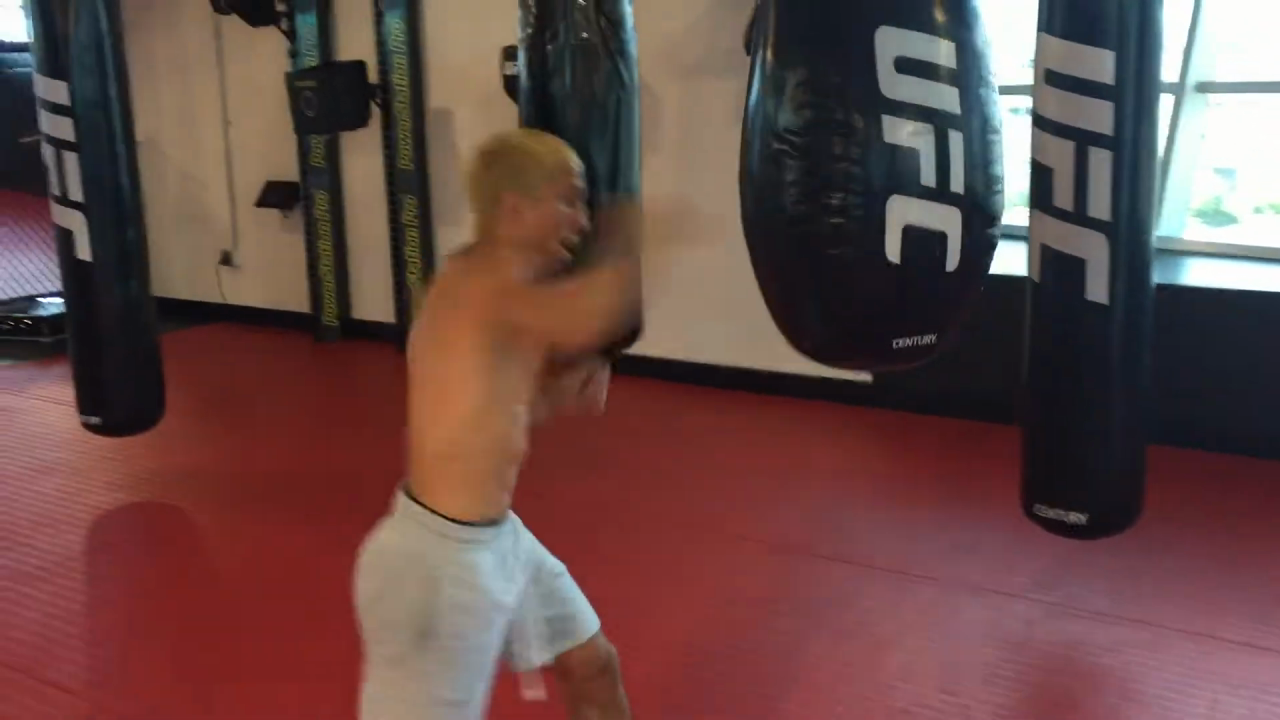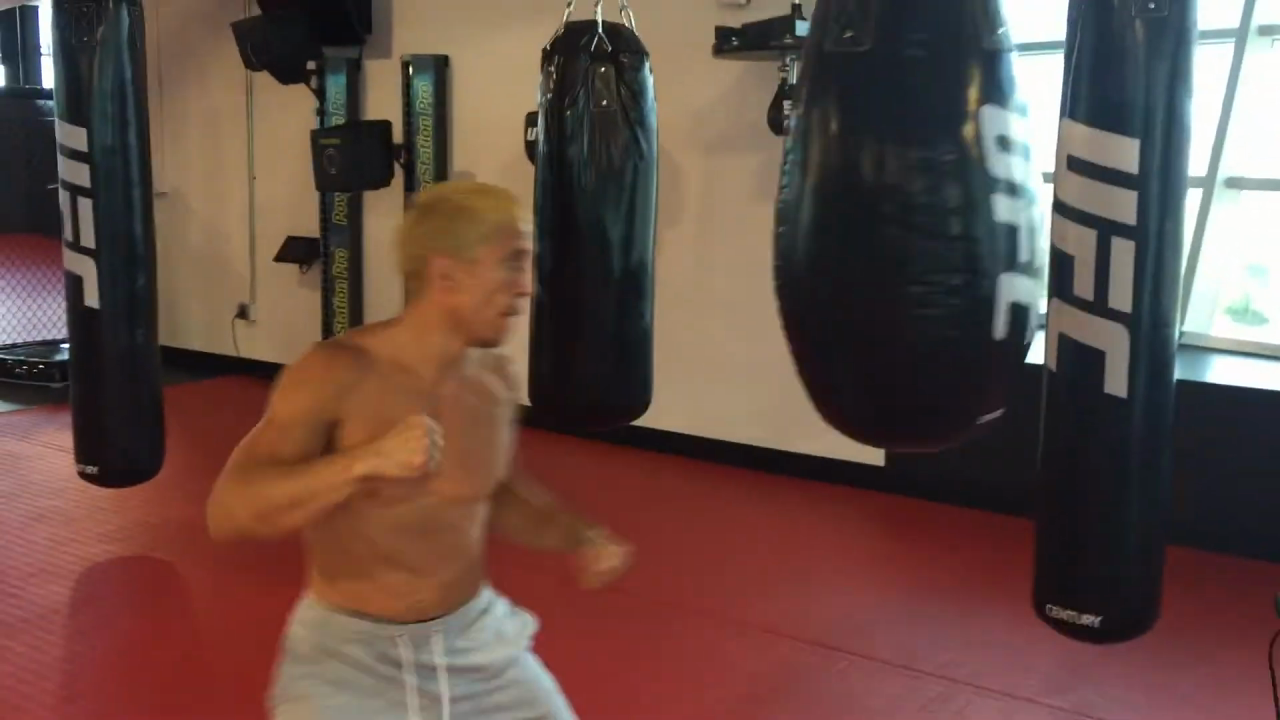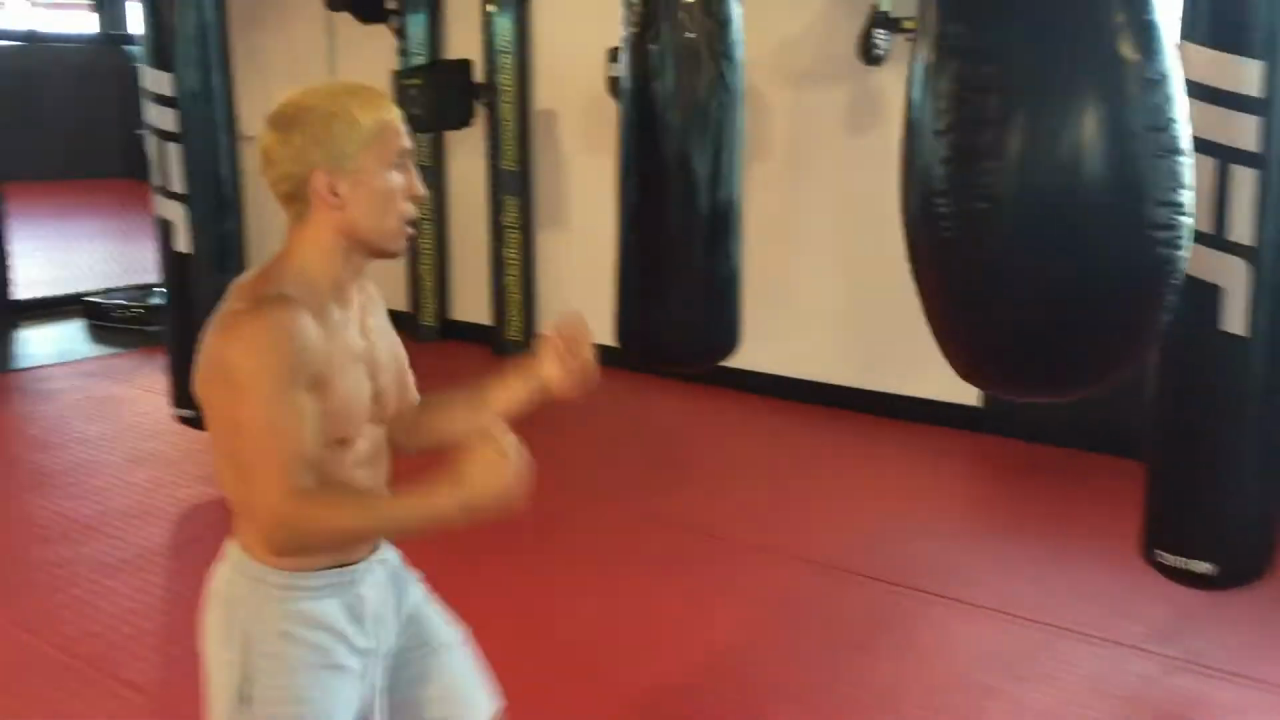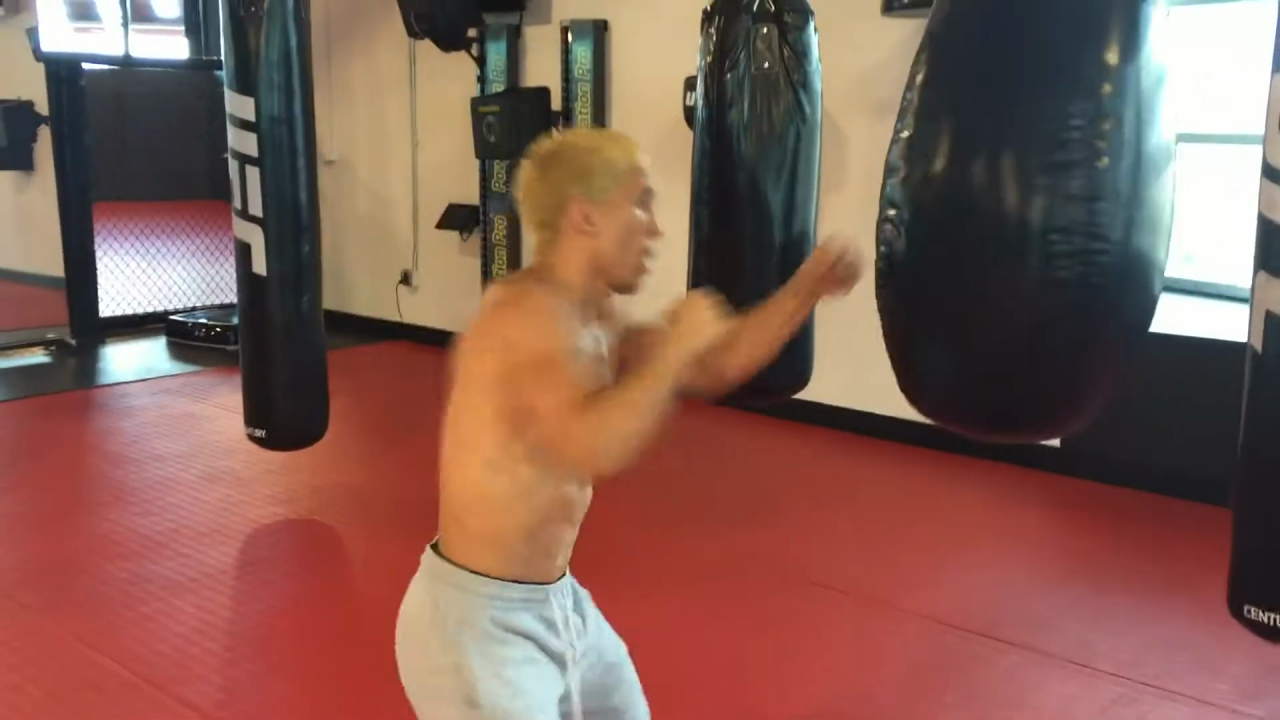
dt=0.5s
person 1, frame 1
left shoulder: (496, 290)
right shoulder: (484, 272)
right elbow: (568, 326)
left wrist: (562, 394)
right wrist: (620, 244)
left hip: (492, 543)
right hip: (435, 560)
left knee: (596, 665)
person 1, frame 2
left shoulder: (493, 380)
right shoulder: (332, 375)
right elbow: (228, 514)
left wrist: (580, 539)
right wrist: (364, 463)
left hip: (472, 636)
right hip: (343, 648)
person 1, frame 3
left shoulder: (358, 293)
right shoulder: (258, 333)
left elbow: (406, 424)
right elbow: (286, 522)
left wrist: (532, 378)
right wrist: (456, 492)
left hip: (375, 578)
right hip: (285, 608)
person 1, frame 4
left shoulder: (588, 315)
right shoulder: (533, 310)
left elbow: (710, 369)
right elbow: (597, 450)
left wrist: (808, 286)
right wrist: (674, 347)
left hip: (552, 603)
right hip: (475, 618)
